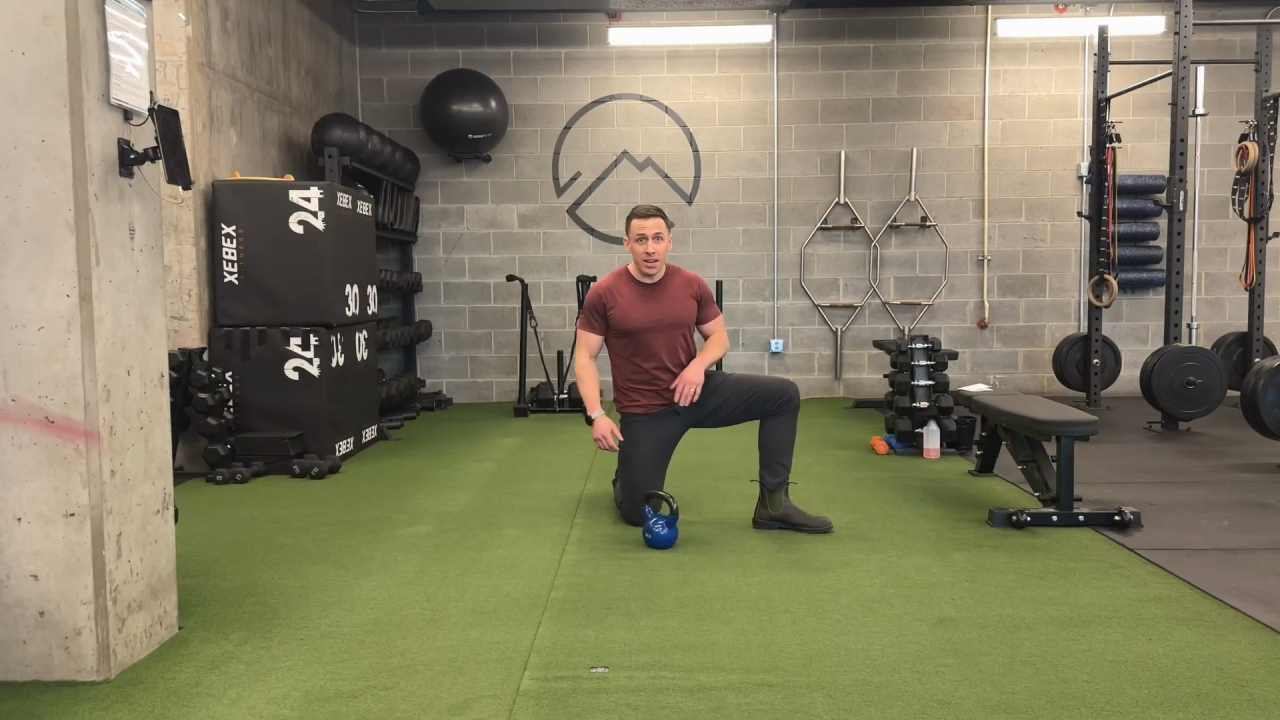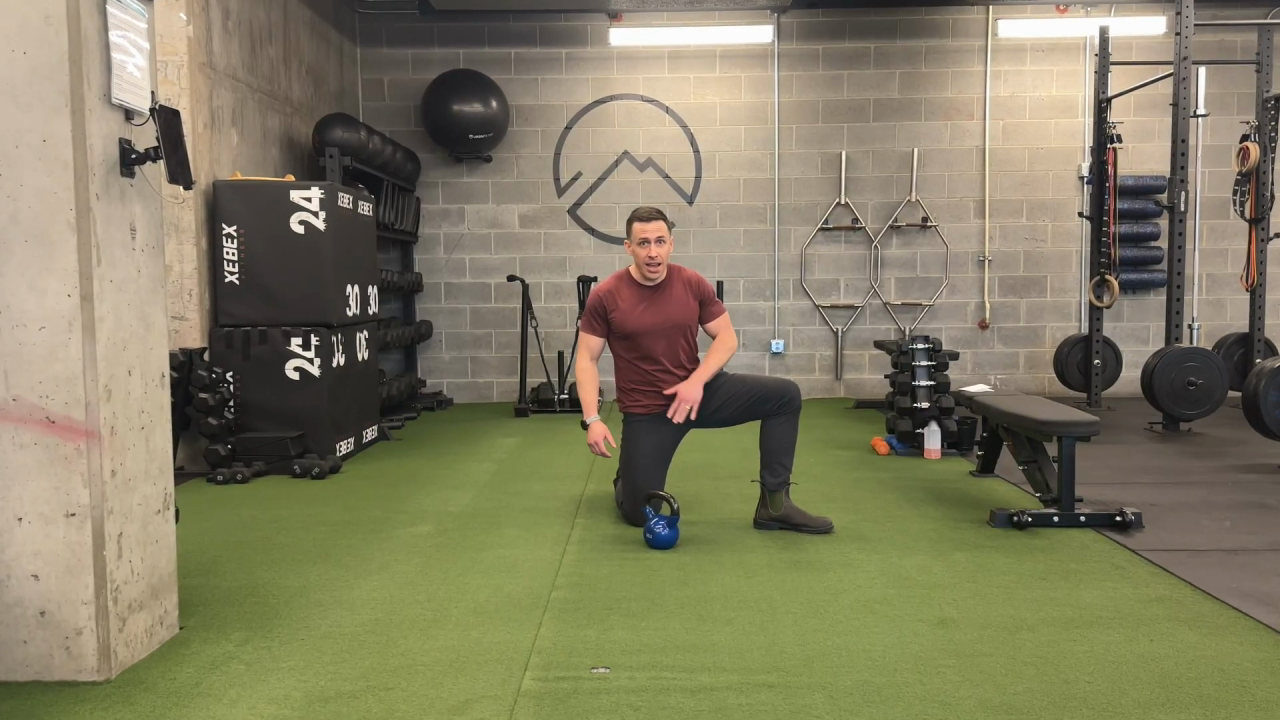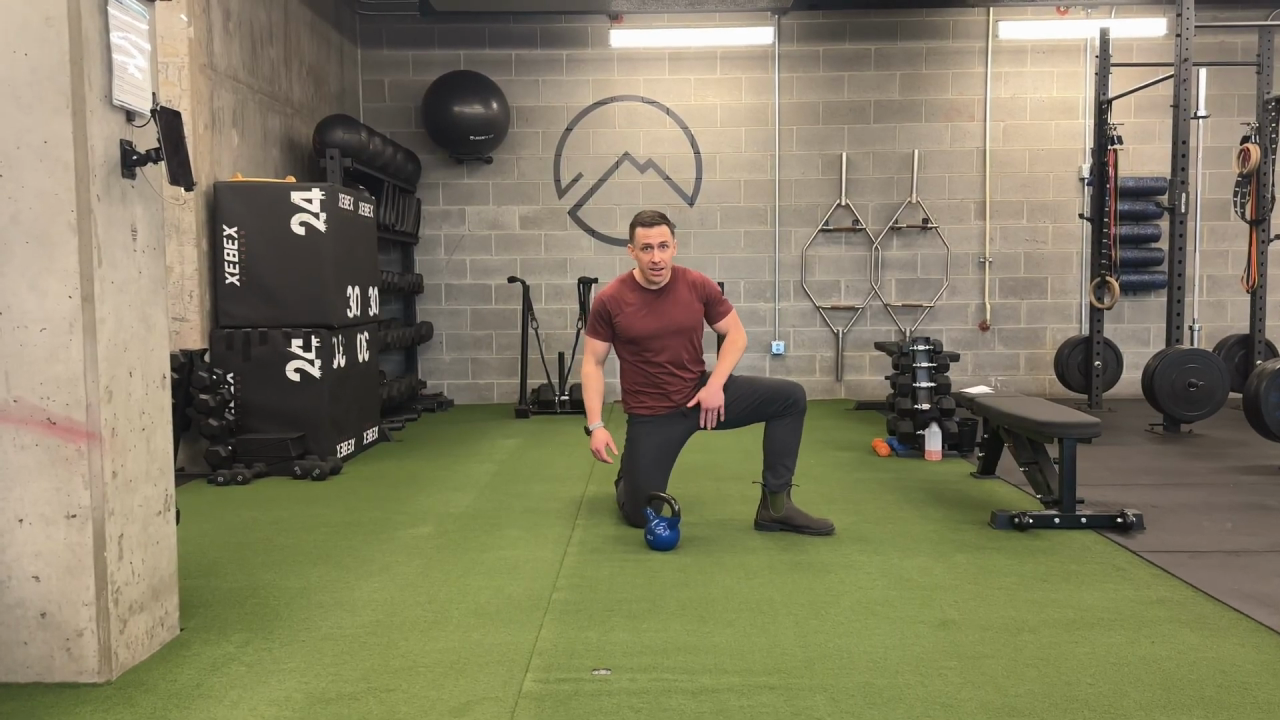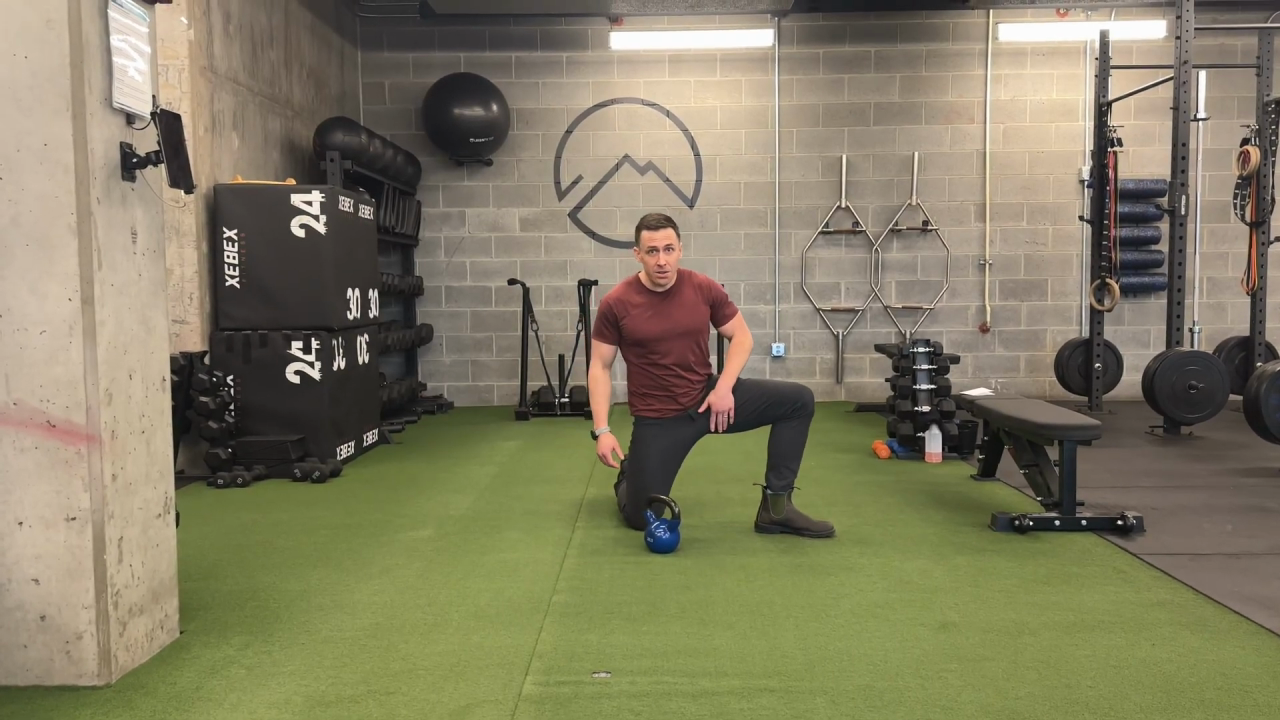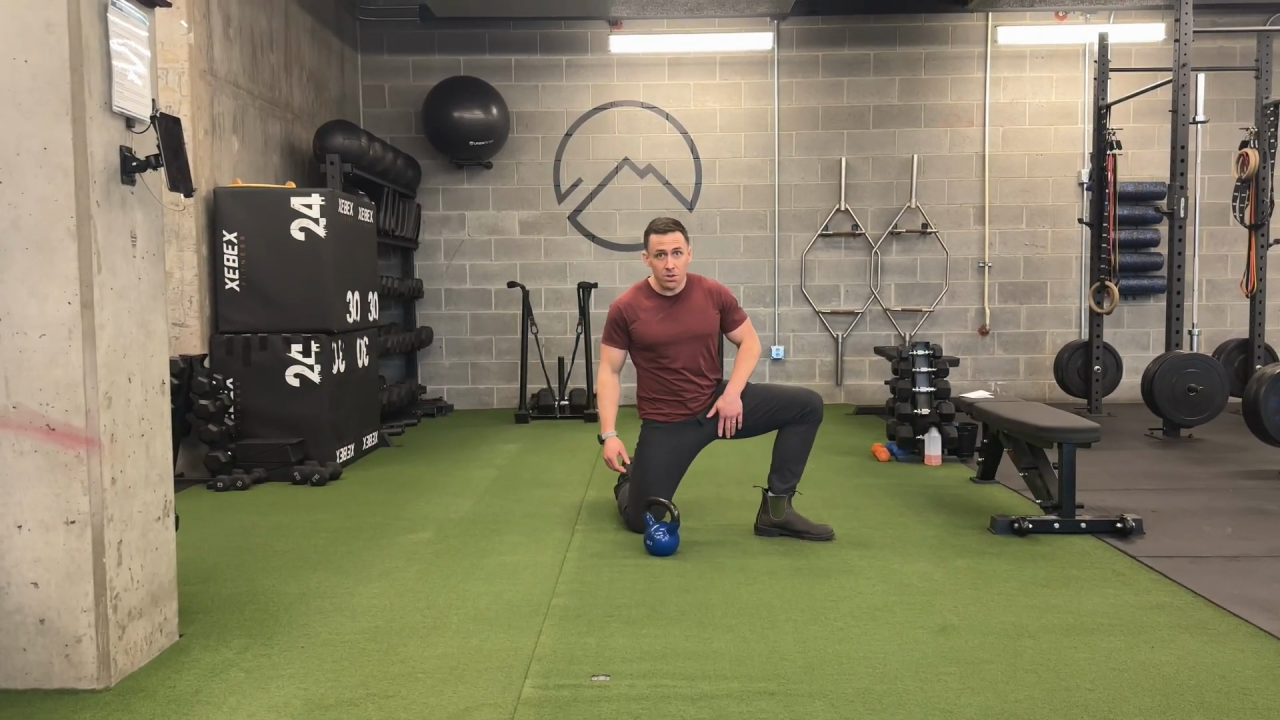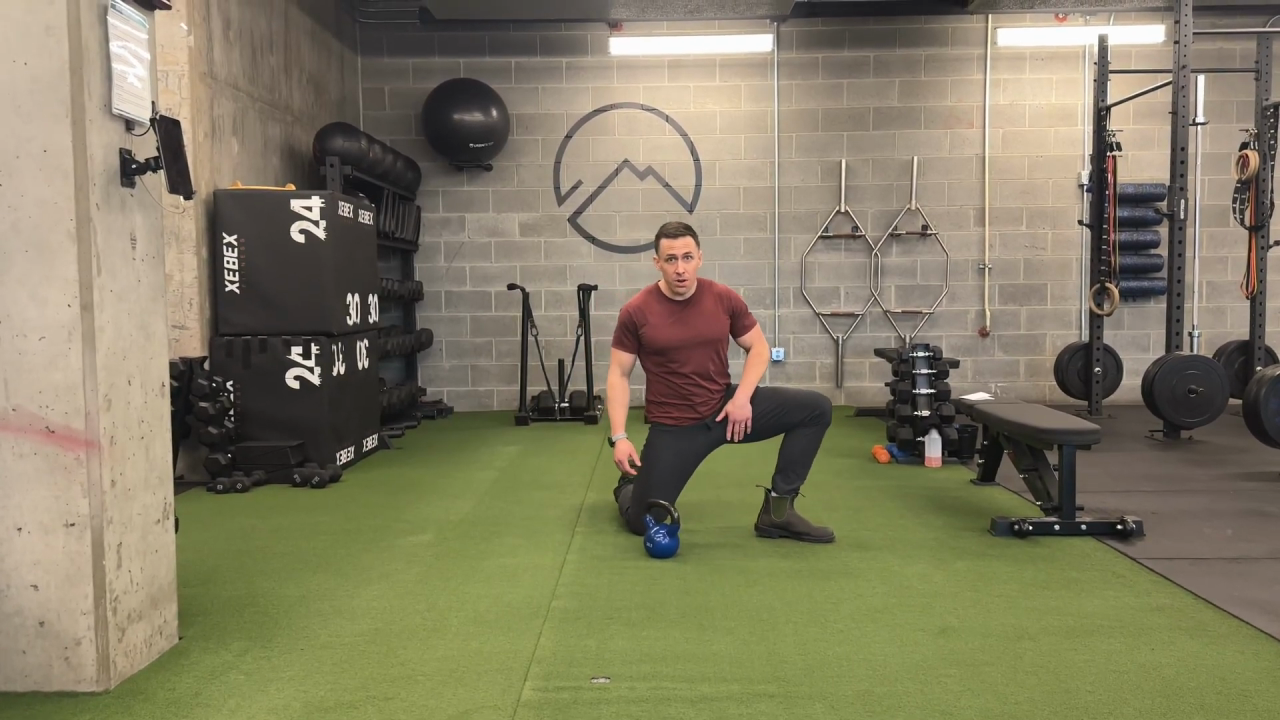
dt=0.2s
person 1, frame 1
left shoulder: (692, 285)
right shoulder: (604, 294)
left elbow: (719, 337)
right elbow: (585, 357)
left wrist: (699, 366)
right wrist: (596, 415)
left hip: (695, 392)
right hip: (644, 411)
left knee: (783, 395)
right knee: (640, 513)
left ankle: (773, 504)
right ankle: (625, 477)
person 1, frame 2
left shoulder: (693, 284)
right shoulder: (606, 296)
left elbow: (726, 337)
right elbow: (587, 359)
left wrist: (696, 381)
right wrist: (591, 419)
left hip: (694, 394)
right hip: (645, 411)
left knee: (785, 395)
right knee: (640, 513)
left ankle: (774, 504)
right ankle: (627, 475)
person 1, frame 3
left shoulder: (698, 286)
right shoulder: (610, 300)
left elbow: (735, 335)
right elbow: (593, 363)
left wrist: (714, 385)
right wrist: (595, 425)
left hip: (701, 394)
right hip: (651, 414)
left knee: (790, 397)
right knee: (640, 515)
left ankle: (775, 504)
right ankle: (628, 472)
person 1, frame 4
left shoulder: (704, 288)
right shoulder: (616, 304)
left elbow: (741, 337)
right elbow: (600, 367)
left wrist: (724, 387)
right wrist: (601, 430)
left hip: (709, 396)
right hip: (658, 417)
left knee: (798, 400)
right knee: (641, 517)
left ankle: (775, 506)
right ankle: (629, 476)
person 1, frame 5
left shoulder: (714, 294)
right shoulder: (625, 308)
left elbow: (749, 343)
right elbow: (609, 371)
left wrist: (732, 393)
right wrist: (608, 434)
left hip: (717, 402)
right hip: (666, 421)
left knee: (808, 405)
right knee: (641, 520)
left ankle: (775, 508)
right ankle: (629, 481)
person 1, frame 6
left shoulder: (724, 298)
right shoulder: (636, 312)
left elbow: (758, 348)
right elbow: (618, 375)
left wrist: (742, 398)
right wrist: (619, 437)
left hip: (725, 407)
right hip: (674, 425)
left knee: (817, 408)
right knee: (643, 521)
left ankle: (777, 509)
right ankle: (629, 486)
